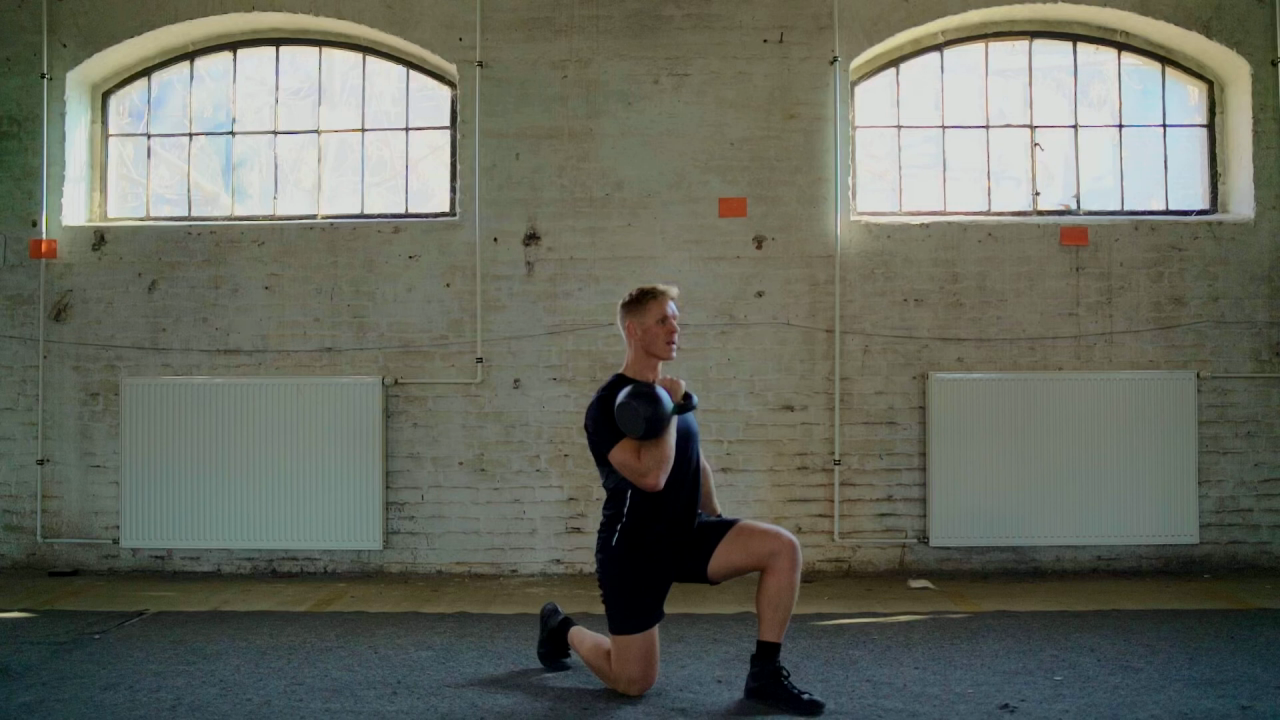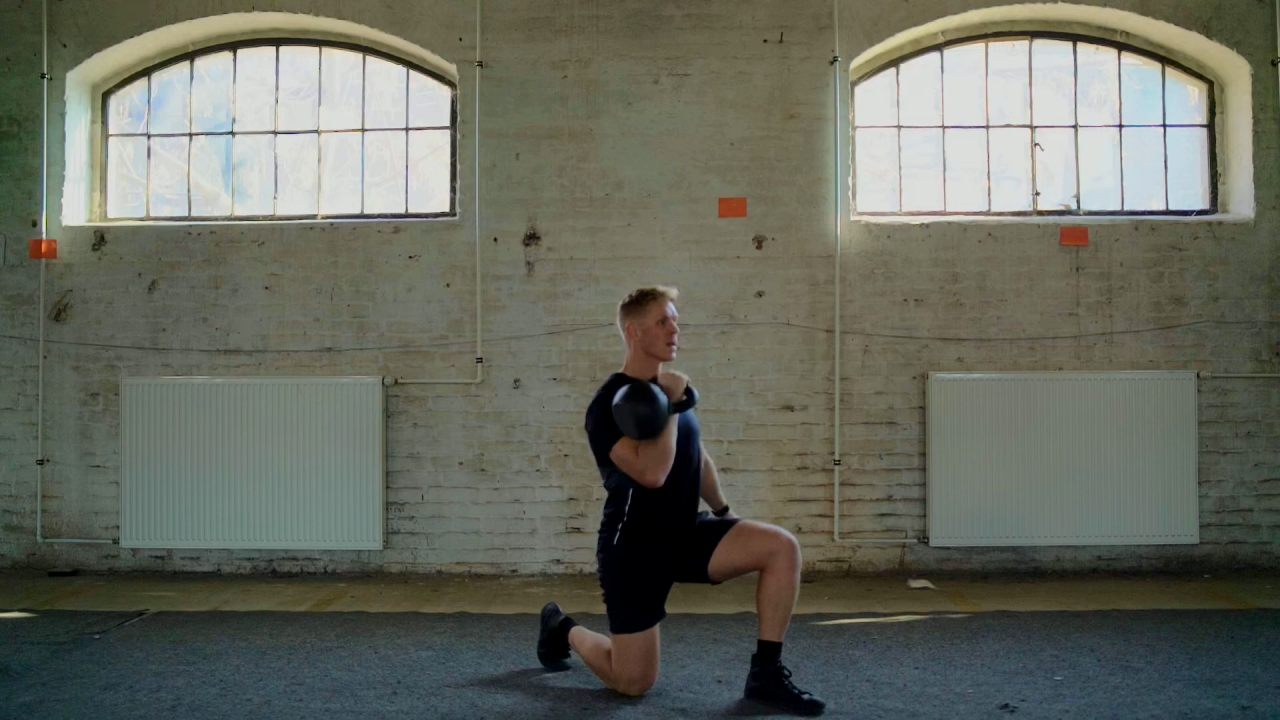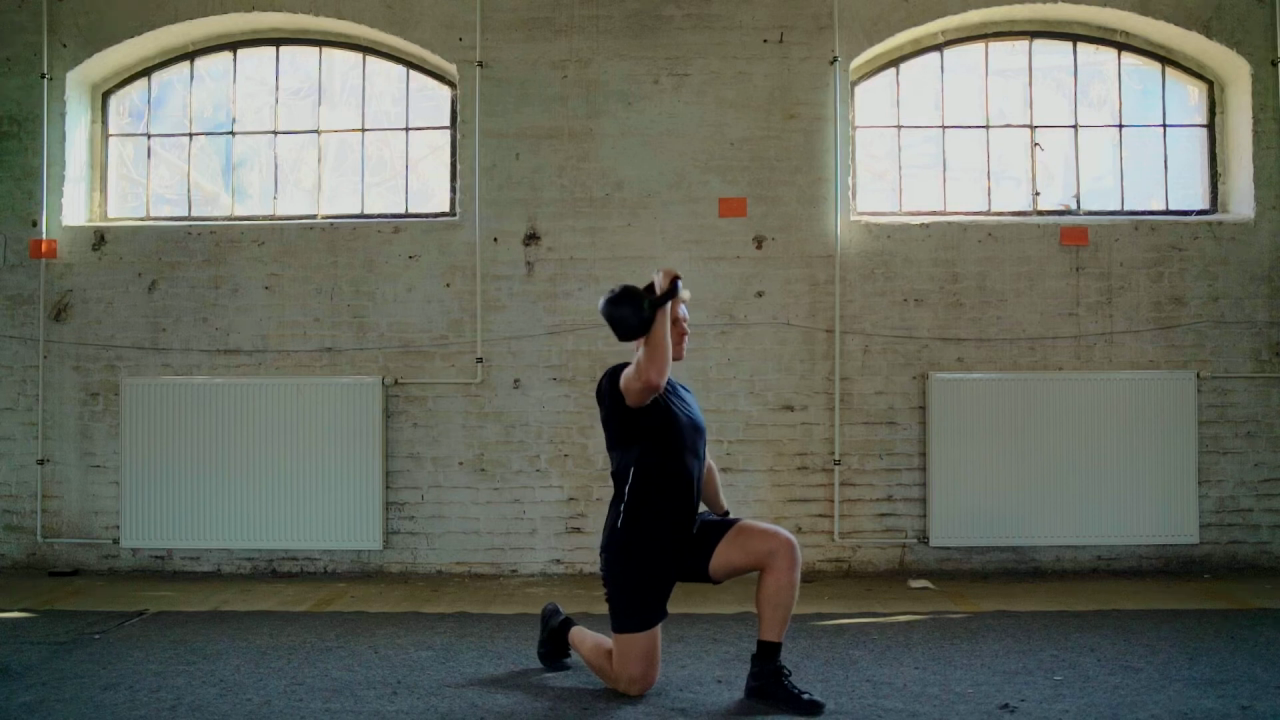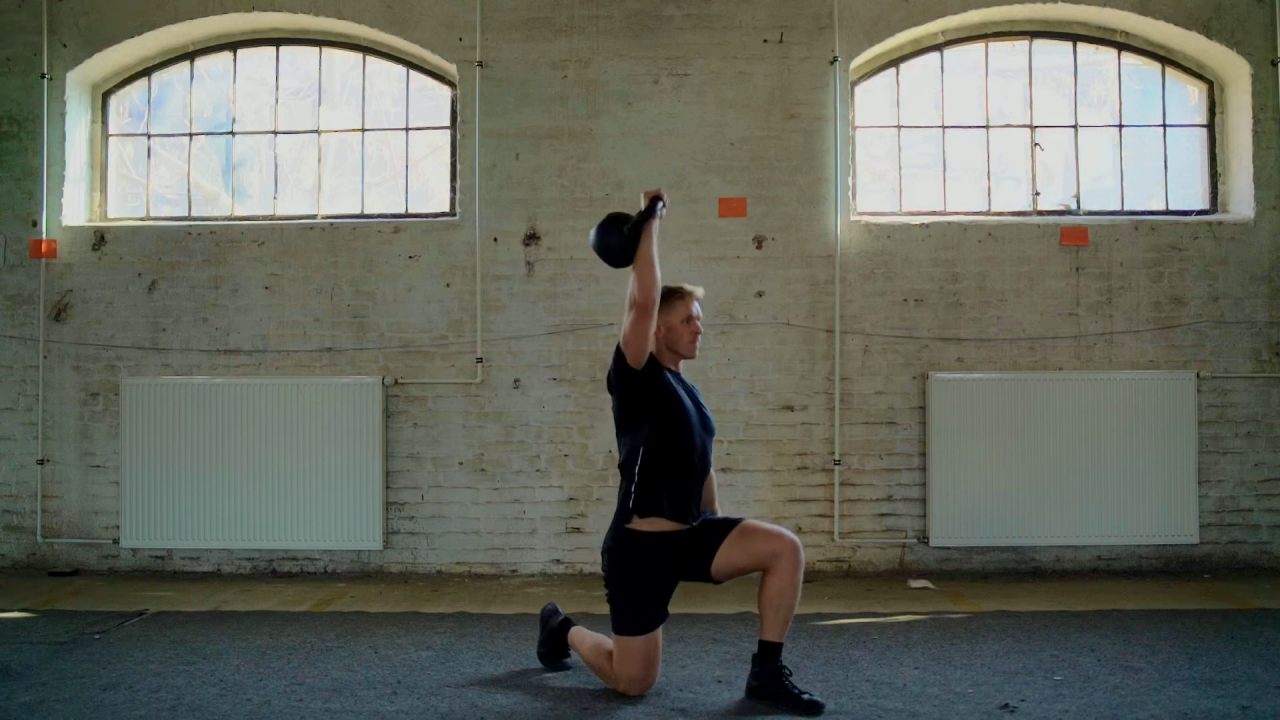
dt=0.4s
person 1, frame 1
left shoulder: (670, 390)
right shoulder: (609, 405)
right elbow: (652, 476)
left wrist: (717, 520)
left hip: (684, 535)
right hip: (633, 550)
left knee: (782, 548)
right knee: (634, 683)
left ankle: (765, 673)
right ankle: (563, 630)
person 1, frame 2
left shoulder: (670, 391)
right shoulder: (611, 404)
right elbow: (653, 474)
left wrist: (723, 512)
right wrist: (670, 405)
left hip: (685, 533)
right hip: (634, 549)
left knee: (781, 547)
right knee: (634, 683)
left ankle: (766, 673)
right ankle: (563, 630)
person 1, frame 3
left shoulder: (682, 392)
right shoulder: (618, 383)
right elbow: (653, 377)
left wrist: (723, 518)
right wrist: (660, 302)
left hip: (687, 534)
right hip: (636, 547)
left knee: (781, 547)
right knee: (635, 681)
left ankle: (766, 674)
right ankle: (563, 629)
person 1, frame 4
left shoulder: (686, 392)
right shoulder: (635, 377)
right elbow: (642, 303)
left wrist: (715, 525)
right wrist: (649, 226)
left hip: (687, 535)
right hip: (639, 547)
left knee: (785, 548)
left ankle: (767, 673)
right ankle: (561, 629)
